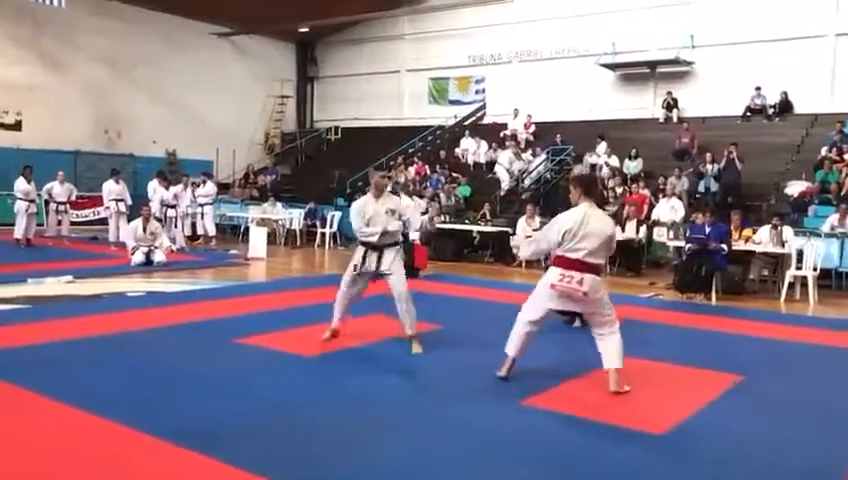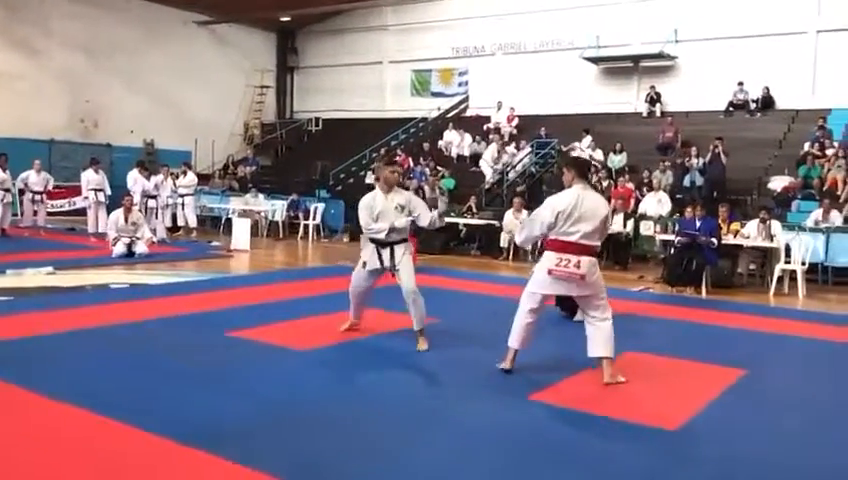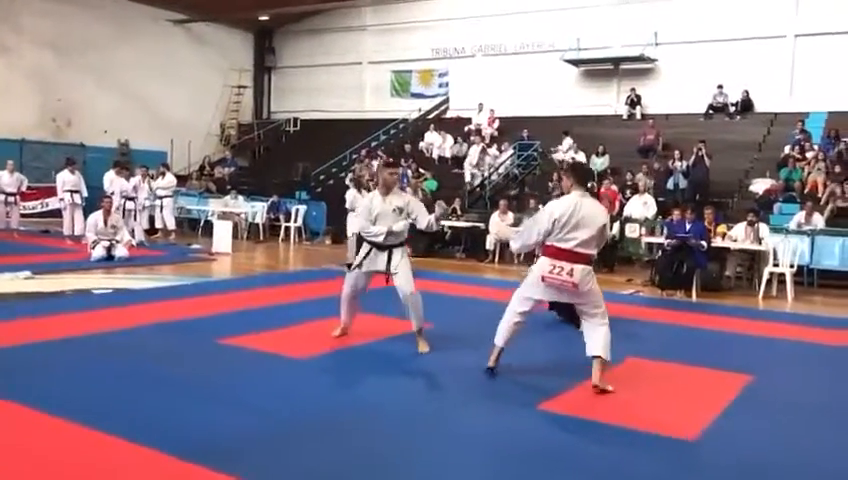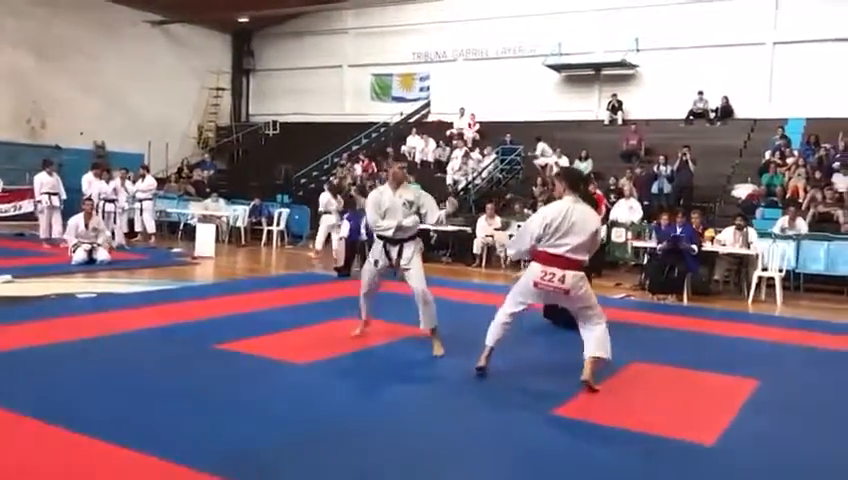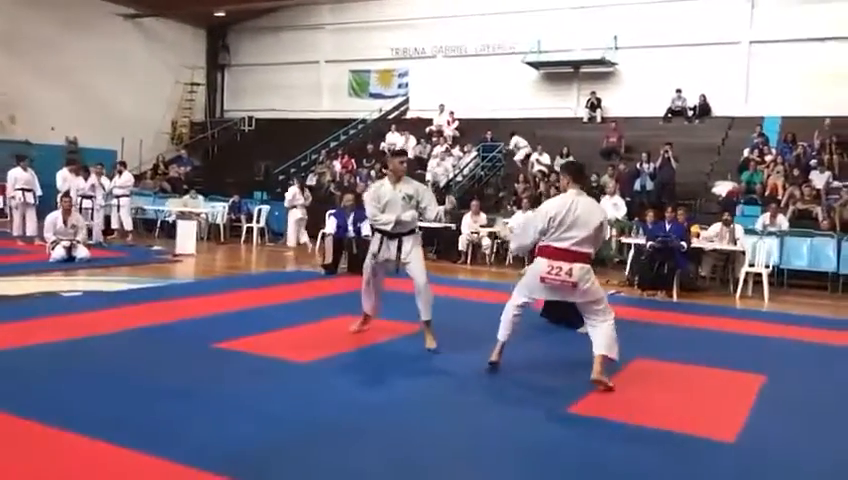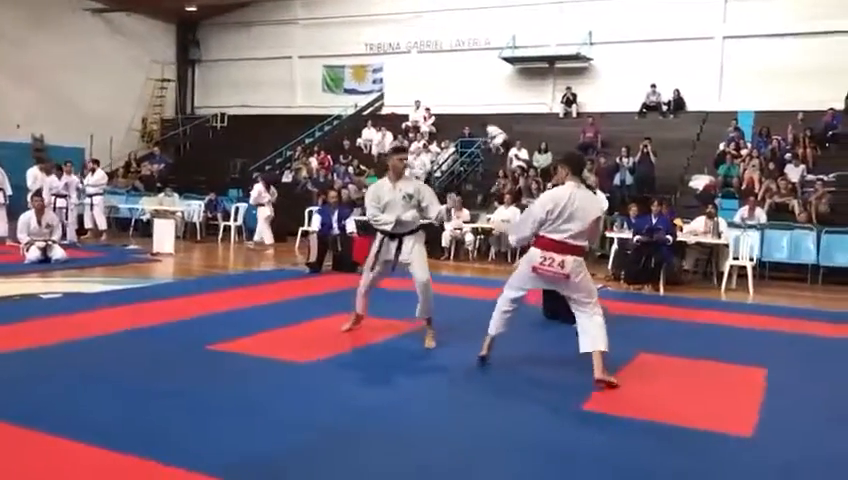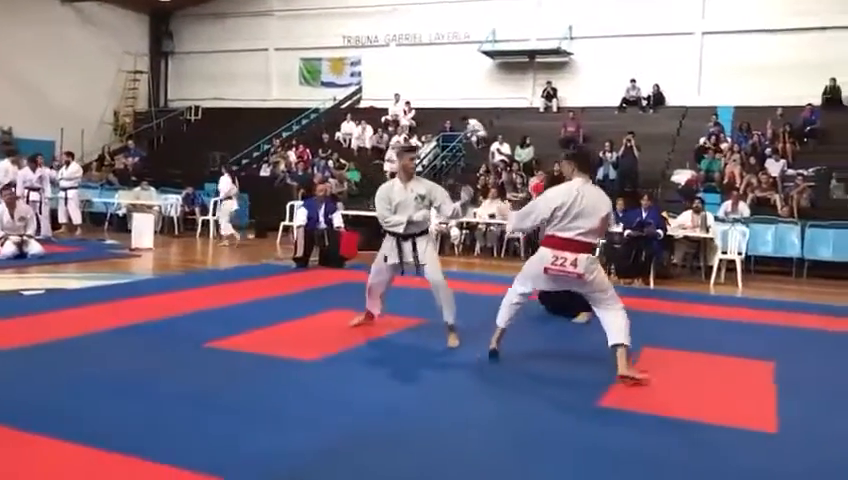
dt=0.3s
person 1, frame 1
left shoulder: (566, 217)
right shoulder: (608, 222)
left elbow: (541, 243)
right elbow: (607, 252)
left wrist: (522, 249)
left hip: (560, 276)
right hip: (590, 281)
left knee: (528, 317)
right knee: (608, 329)
left ankle: (506, 367)
right ankle: (615, 380)
person 1, frame 2
left shoulder: (558, 200)
right shoulder: (602, 203)
left elbow: (534, 228)
right elbow: (600, 236)
left wrist: (518, 236)
left hip: (554, 259)
right hip: (585, 263)
left knee: (528, 308)
right knee: (600, 315)
left ankle: (509, 360)
right ankle: (608, 372)
person 1, frame 3
left shoulder: (556, 206)
right shoulder: (601, 211)
left elbow: (530, 234)
right elbow: (599, 243)
left wrist: (513, 241)
left hip: (549, 266)
right hip: (580, 271)
left knee: (517, 308)
right knee: (597, 321)
left ankle: (493, 359)
right ankle: (598, 376)
person 1, frame 4
left shoulder: (549, 211)
right shoulder: (593, 217)
left elbow: (523, 243)
right elbow: (592, 248)
left wrist: (523, 248)
left hip: (541, 271)
right hip: (572, 277)
left knee: (509, 308)
right knee: (595, 322)
left ankle: (484, 360)
right ankle: (588, 373)
person 1, frame 5
left shoulder: (552, 204)
right shoulder: (598, 210)
left elbow: (525, 237)
right elbow: (597, 242)
left wrist: (512, 239)
left hip: (546, 266)
right hip: (579, 271)
left knee: (516, 302)
right knee: (602, 317)
left ankle: (496, 354)
right ankle: (598, 370)
person 1, frame 6
left shoulder: (551, 196)
right shoulder: (595, 202)
left elbow: (523, 230)
right elbow: (591, 237)
left wrist: (507, 230)
left hip: (540, 257)
right hip: (572, 263)
left knee: (509, 297)
right knee: (591, 312)
left ankle: (486, 349)
right ankle: (599, 369)
person 1, frame 7
left shoulder: (557, 192)
right shoulder: (603, 199)
left elbow: (525, 220)
right elbow: (601, 231)
left wrist: (510, 218)
left hip: (550, 255)
right hip: (583, 261)
left knee: (518, 291)
right knee: (611, 307)
left ankle: (496, 342)
right ankle: (624, 367)
person 2, frame 1
left shoulder: (397, 202)
right shoulder: (359, 205)
right elbow: (360, 231)
right wrist: (386, 229)
left hip: (390, 253)
right hip: (366, 253)
left knee: (401, 293)
right knee: (347, 290)
left ankle: (413, 338)
right ankle: (335, 327)
person 2, frame 2
left shoulder: (407, 198)
right shoulder: (368, 200)
left elbow: (426, 220)
right elbow: (368, 228)
left wrist: (438, 215)
right wrist: (393, 226)
left hip: (400, 249)
right hip: (375, 249)
left knee: (410, 289)
right knee: (358, 287)
left ankle: (421, 335)
right ankle: (354, 321)
person 2, frame 3
left shoulder: (405, 200)
right shoulder: (366, 201)
left elbow: (424, 222)
right elbow: (364, 229)
left wrist: (437, 216)
right wrist: (391, 228)
left hip: (396, 252)
right hip: (371, 251)
left knee: (408, 291)
right knee: (351, 288)
left ankle: (420, 336)
right ankle: (345, 326)
person 2, frame 4
left shoulder: (416, 194)
right shoulder: (376, 195)
left elbow: (433, 216)
right elbow: (375, 224)
right wrist: (401, 224)
left hip: (407, 247)
right hip: (383, 246)
left knee: (420, 290)
right knee: (368, 285)
left ankle: (434, 337)
right ankle: (365, 321)
person 2, frame 5
left shoulder: (416, 187)
right shoulder: (376, 189)
left elbow: (432, 213)
right elbow: (374, 217)
left wrist: (446, 208)
right wrist: (399, 218)
left hip: (408, 240)
right hip: (383, 240)
left knee: (420, 280)
right knee: (370, 280)
left ankle: (428, 330)
right ankle: (366, 317)
person 2, frame 6
left shoulder: (417, 186)
right shoulder: (376, 189)
left elbow: (432, 211)
right elbow: (374, 217)
right wrist: (398, 219)
left hip: (410, 239)
right hip: (385, 240)
left knee: (422, 280)
right knee: (368, 279)
left ankle: (429, 329)
right ankle: (358, 317)
person 2, frame 7
left shoulder: (427, 187)
right shoulder: (386, 189)
left elbow: (447, 210)
right elbow: (385, 219)
left wrist: (462, 203)
right wrist: (410, 219)
left hip: (421, 241)
right hip: (395, 242)
left knee: (439, 282)
right knee: (376, 280)
left ankle: (451, 330)
right ankle: (369, 314)
